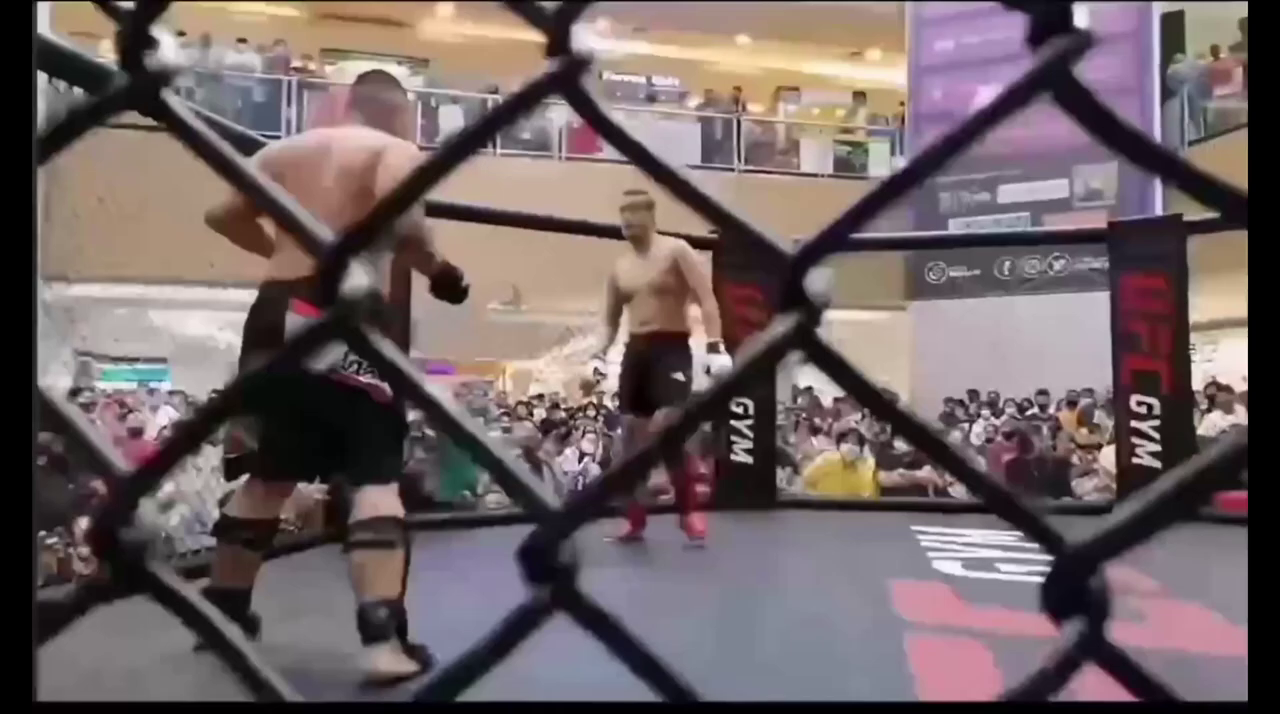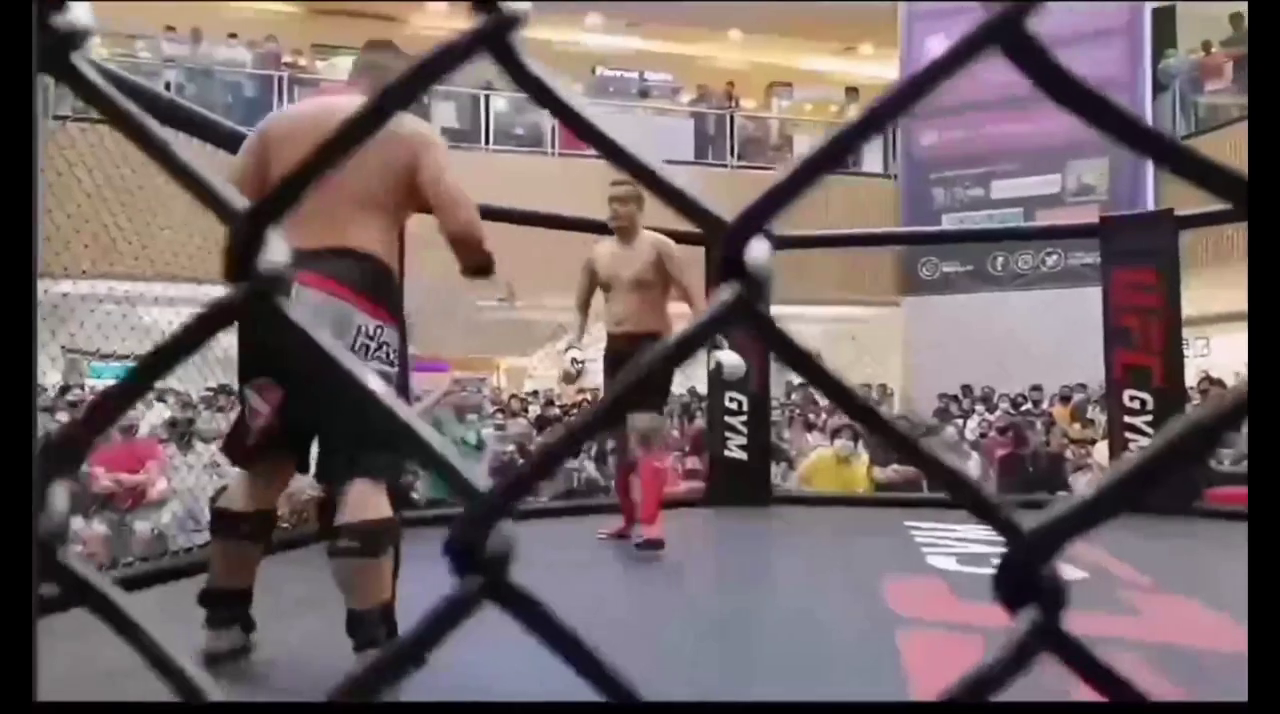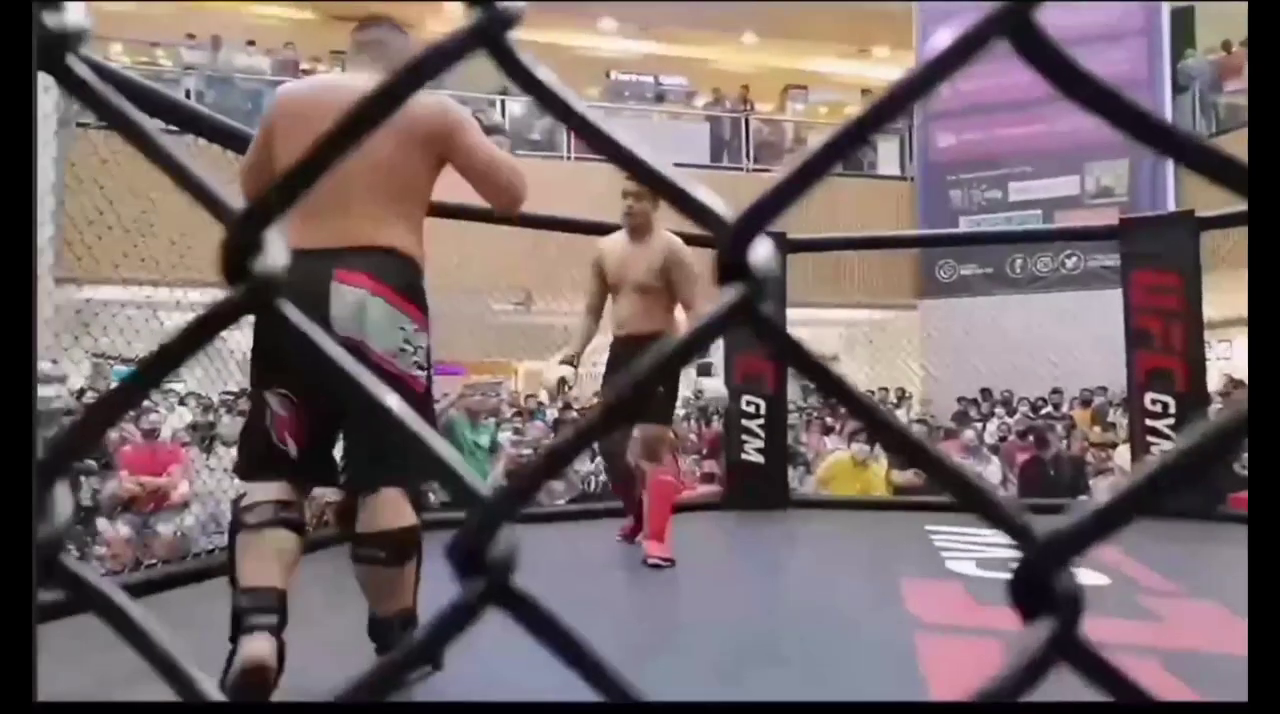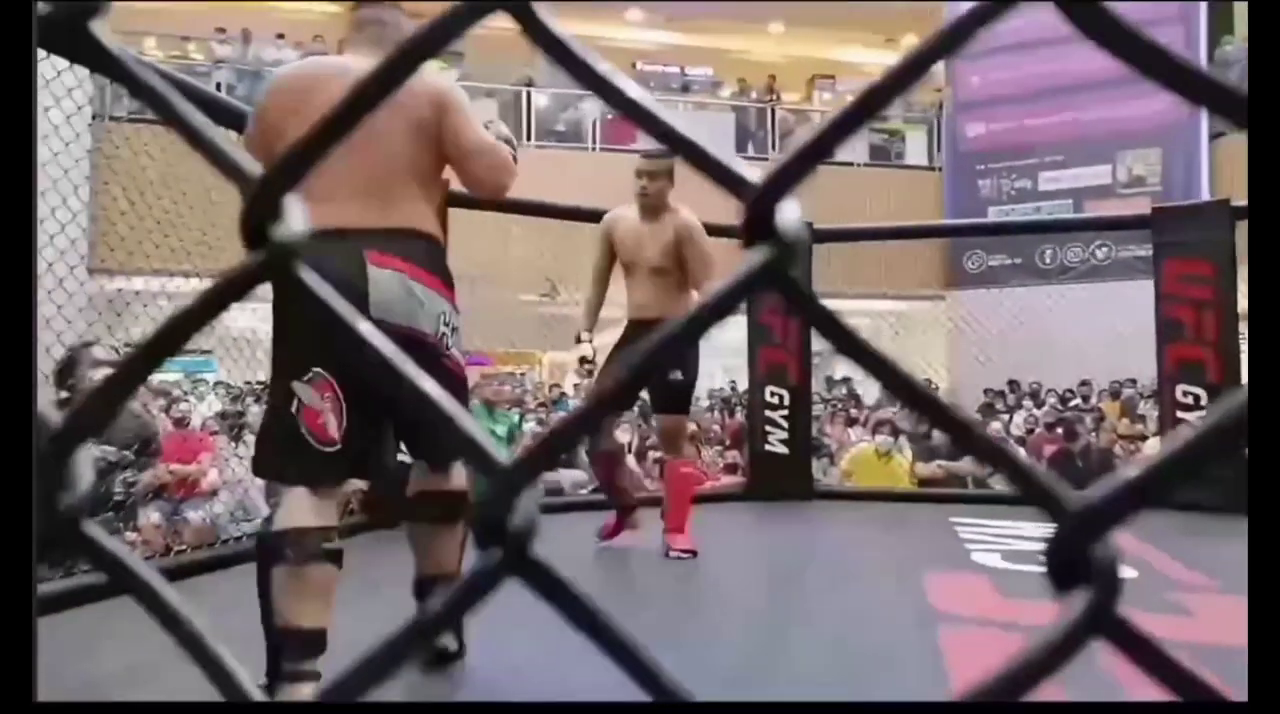
dt=0.2s
person 1, frame 1
left shoulder: (283, 151)
right shoulder: (395, 151)
left elbow: (220, 216)
right elbow: (404, 221)
right wrist: (439, 270)
left hip: (273, 317)
left knee: (270, 473)
right knee: (374, 477)
left ankle: (227, 608)
right ankle: (384, 639)
person 1, frame 2
left shoulder: (283, 120)
right shoulder: (412, 133)
right elbow: (462, 226)
right wrist: (476, 256)
right hip: (355, 299)
left knee: (261, 463)
right knee: (362, 471)
left ankle: (226, 617)
right ankle: (374, 641)
person 1, frame 3
left shoulder: (289, 99)
right shoulder: (433, 110)
left elbow: (252, 195)
right elbow: (510, 192)
right wrist: (490, 141)
left hip: (292, 290)
right hip: (378, 296)
left knee: (277, 473)
right knee: (387, 479)
left ankle: (255, 632)
right ankle: (398, 645)
person 1, frame 4
left shoulder: (289, 83)
right shoulder: (433, 90)
right elbow: (495, 180)
right wrist: (493, 137)
left hip: (316, 276)
right hip: (411, 277)
left knee: (308, 475)
right knee: (442, 452)
left ankle: (296, 674)
person 2, frame 1
left shoulder: (676, 252)
right shoulder: (620, 266)
left elbow: (706, 299)
right elbow: (612, 318)
left wrist: (715, 346)
right wrist: (600, 355)
left hip: (672, 349)
right hip: (635, 351)
left knee: (668, 429)
right knee: (632, 436)
left ankle: (689, 510)
right ankle: (636, 521)
person 2, frame 2
left shoulder: (660, 247)
right shoulder: (598, 255)
left elbow: (694, 297)
right elbow: (582, 305)
right wrist: (575, 343)
left hip: (653, 349)
right hip: (615, 349)
left knee: (647, 433)
right knee: (621, 439)
left ankle: (648, 525)
right ankle: (629, 518)
person 2, frame 3
left shoulder: (671, 249)
right shoulder: (605, 249)
left elbow: (697, 309)
right elbow: (593, 309)
right wrist: (573, 356)
right hip: (620, 352)
left knee: (653, 445)
right knee: (612, 446)
left ankle: (655, 540)
right ankle: (637, 513)
person 2, frame 4
left shoulder: (685, 227)
right shoulder: (614, 223)
left elbow: (703, 290)
right elbow: (599, 282)
right wrist: (585, 334)
right hip: (634, 333)
left knee: (672, 433)
right knee: (596, 419)
left ankle: (676, 531)
right ankle: (623, 507)
